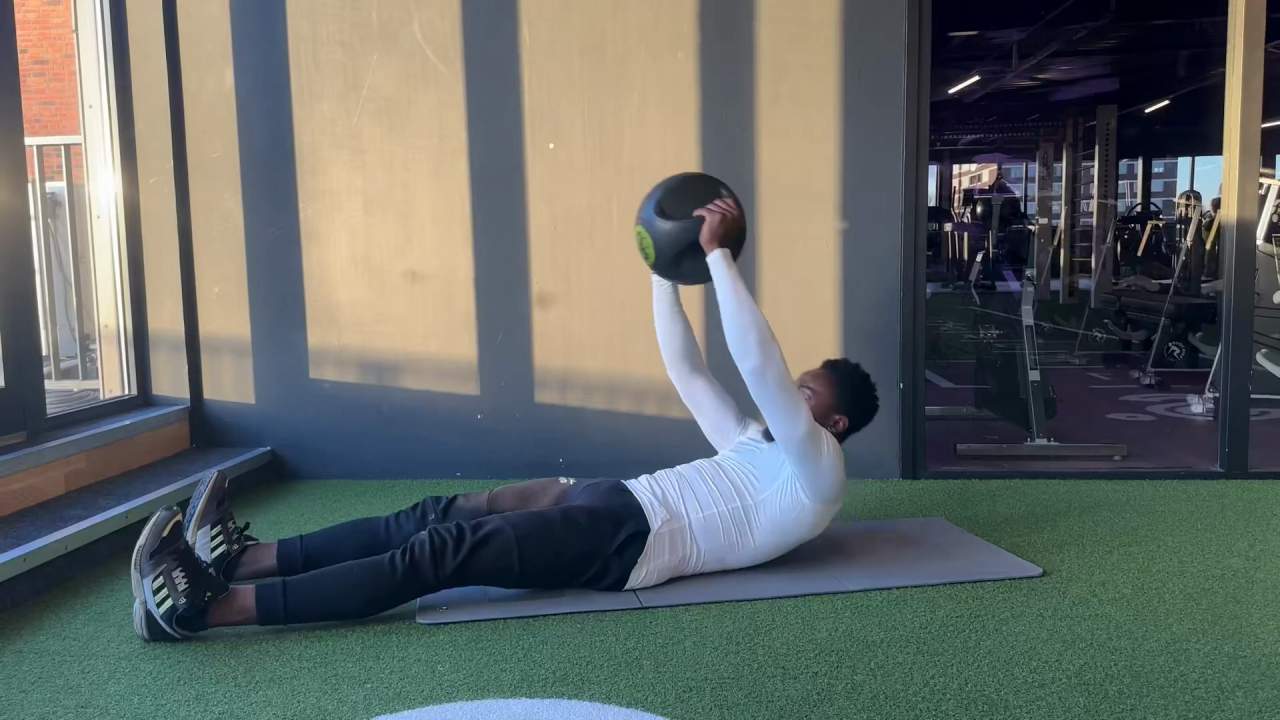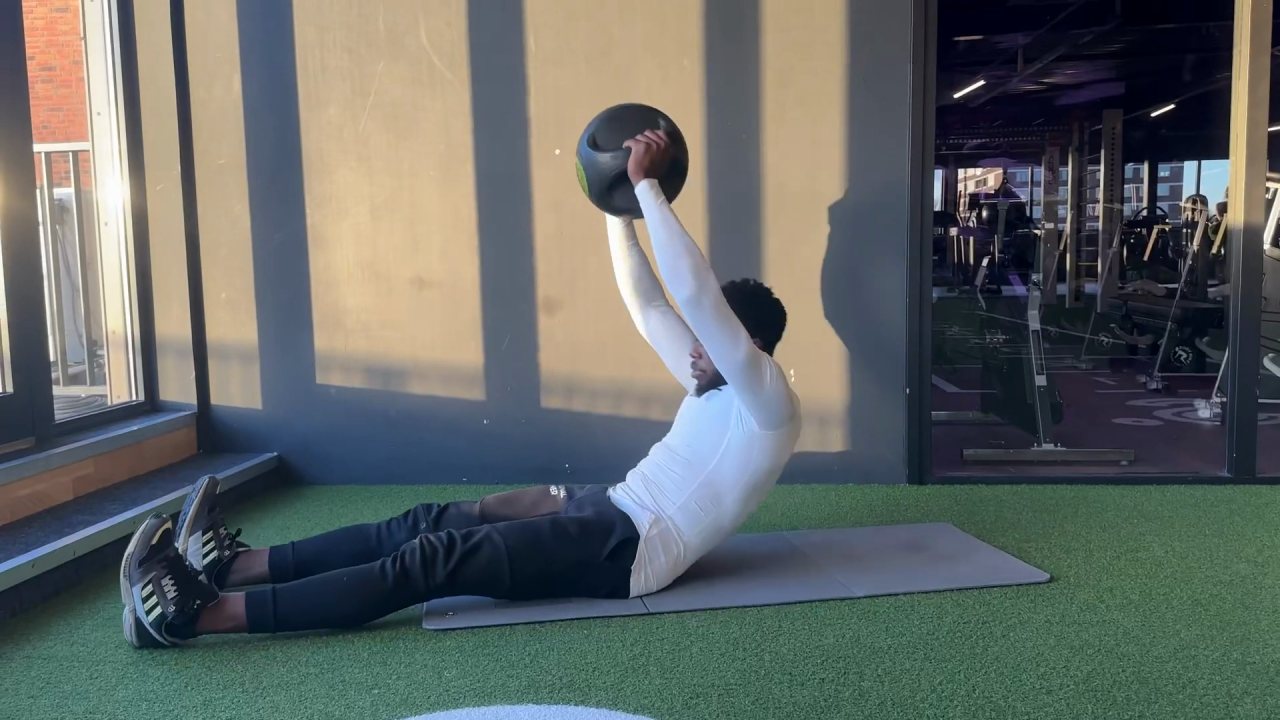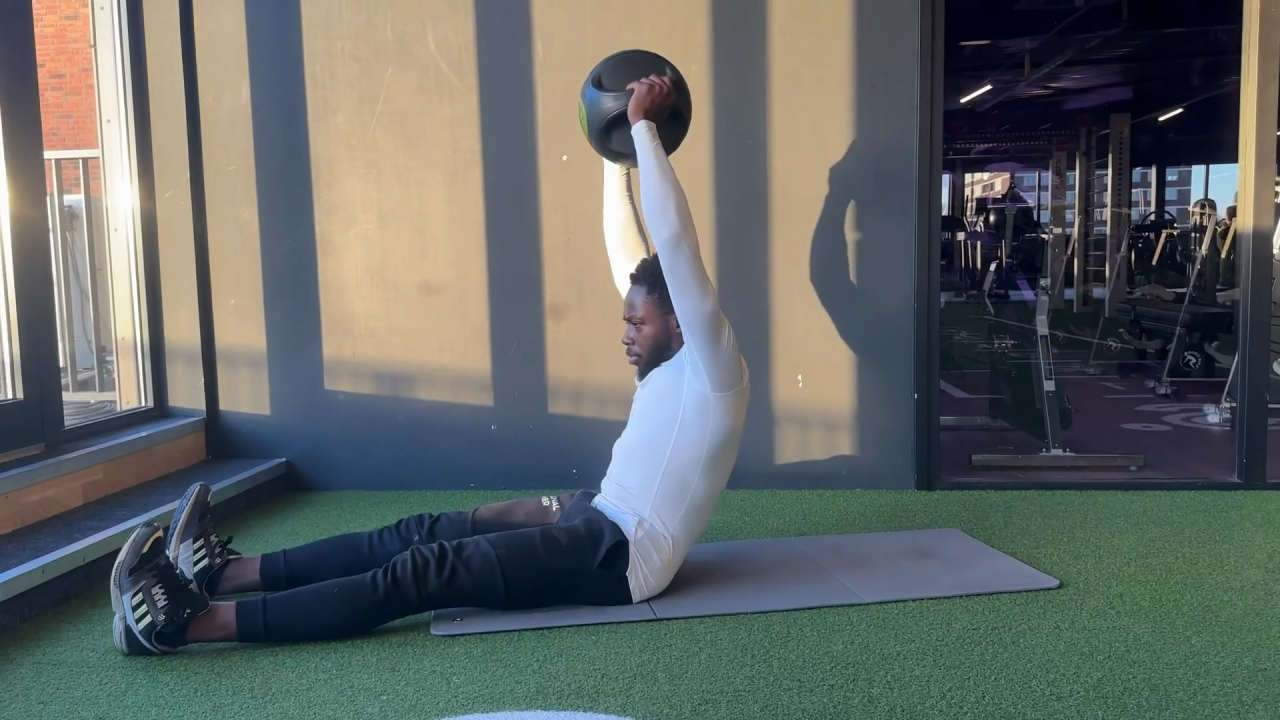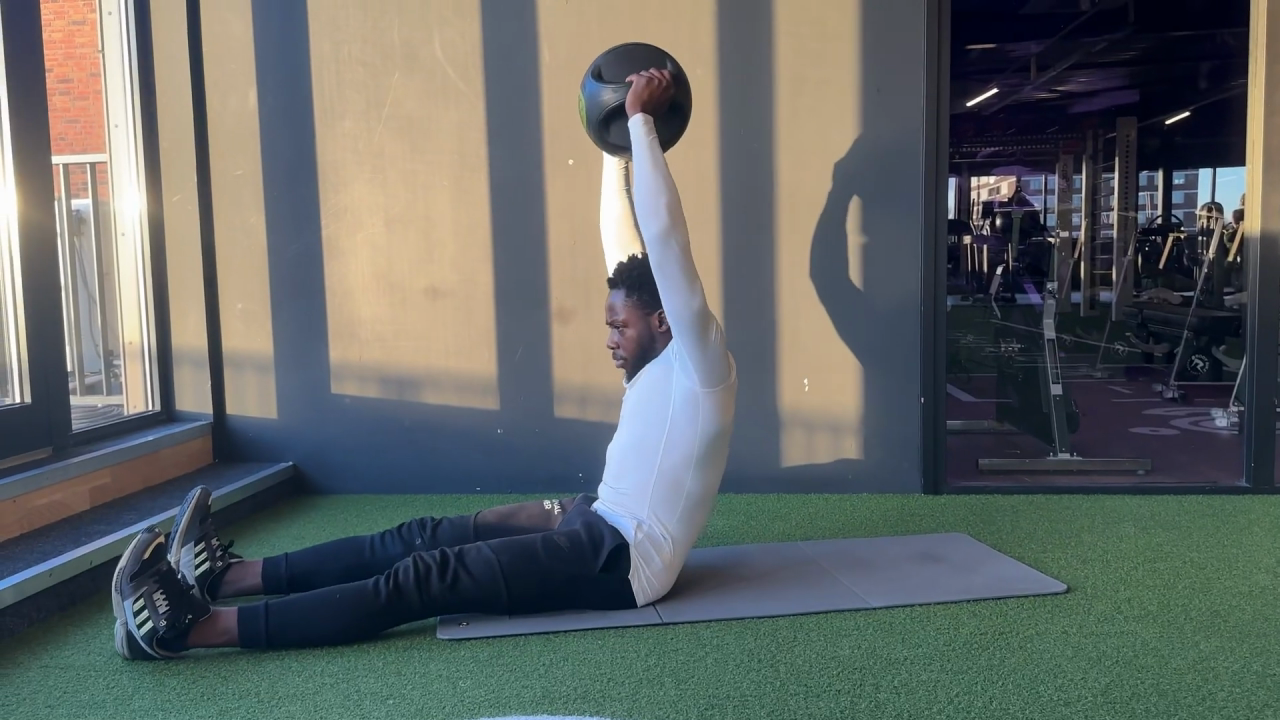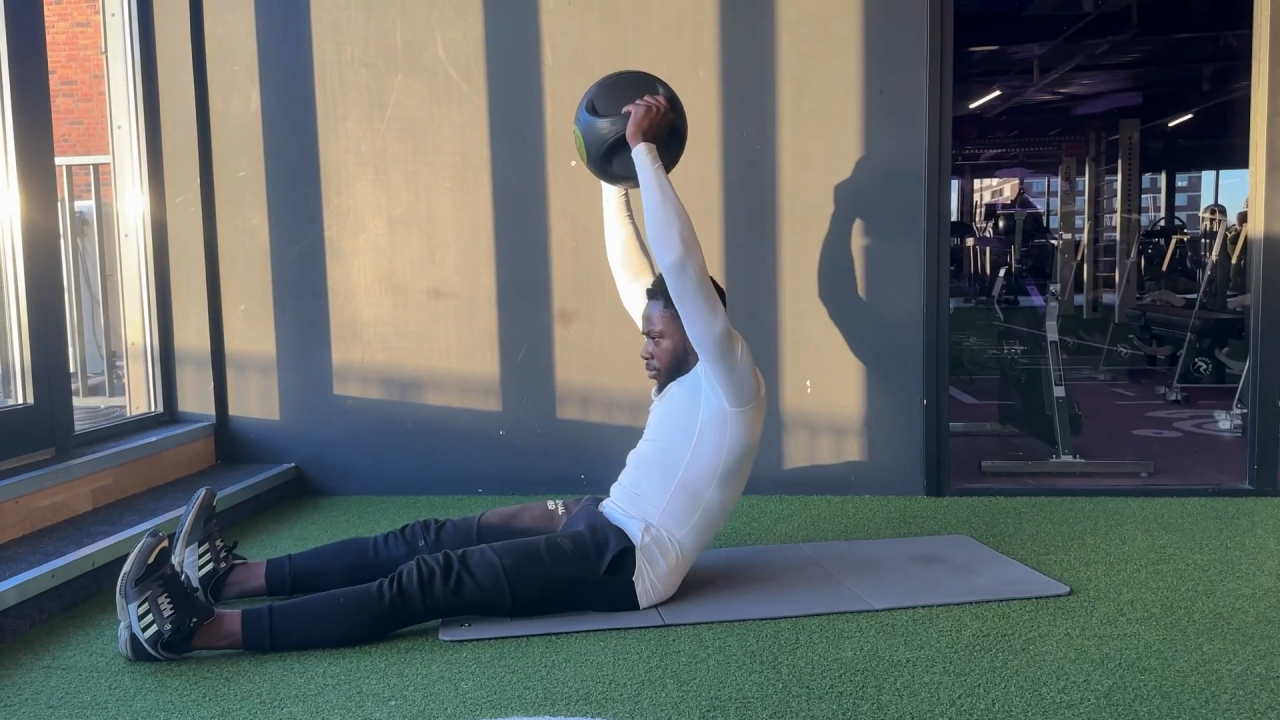
dt=0.4s
person 1, frame 1
left shoulder: (818, 478)
right shoulder: (758, 447)
left elbow: (761, 372)
right elbow: (686, 371)
left wrist: (719, 255)
right wrist: (669, 268)
left hip: (625, 538)
right hip: (616, 501)
left knee: (443, 551)
right knee: (433, 518)
left ankle: (214, 605)
right ankle: (243, 554)
person 1, frame 2
left shoulder: (769, 401)
right shoulder: (712, 383)
left elbow: (696, 295)
right elbow: (649, 305)
left wrist: (648, 185)
right wrist: (617, 204)
left hip: (624, 549)
right hip: (603, 506)
left knee: (437, 559)
right knee: (429, 524)
left ankle: (203, 611)
right ankle: (236, 562)
person 1, frame 3
left shoulder: (714, 368)
right shoulder: (672, 360)
left elbow: (676, 244)
right elbow: (631, 254)
left wrist: (644, 126)
right wrist: (616, 161)
left hip: (619, 557)
right hip: (593, 516)
left knee: (427, 571)
right knee: (422, 533)
right ankle: (227, 570)
person 1, frame 4
left shoulder: (700, 362)
right shoulder: (663, 361)
left elbow: (666, 240)
right elbow: (626, 249)
left wrist: (641, 120)
right wrist: (615, 151)
left hip: (624, 560)
right hip: (597, 522)
left knee: (427, 578)
right knee: (423, 539)
right ankle: (231, 574)
person 1, frame 5
left shoulder: (730, 380)
right shoulder: (689, 373)
left elbow: (682, 267)
right elbow: (634, 275)
left wrist: (644, 149)
right wrist: (614, 177)
left hip: (627, 563)
right hip: (601, 523)
left knee: (432, 580)
right knee: (425, 540)
right ankle: (233, 575)
